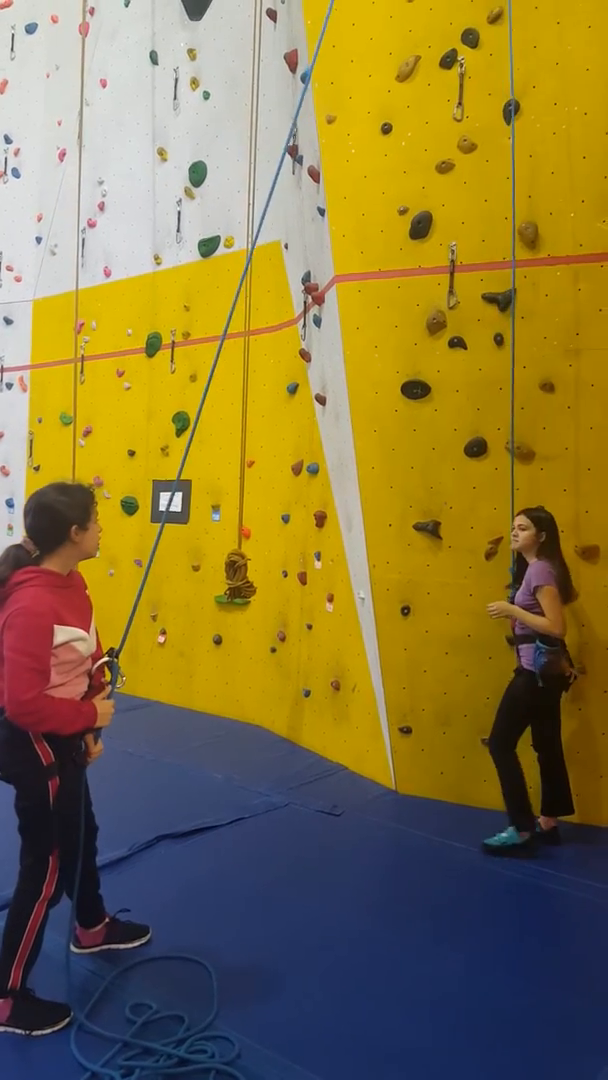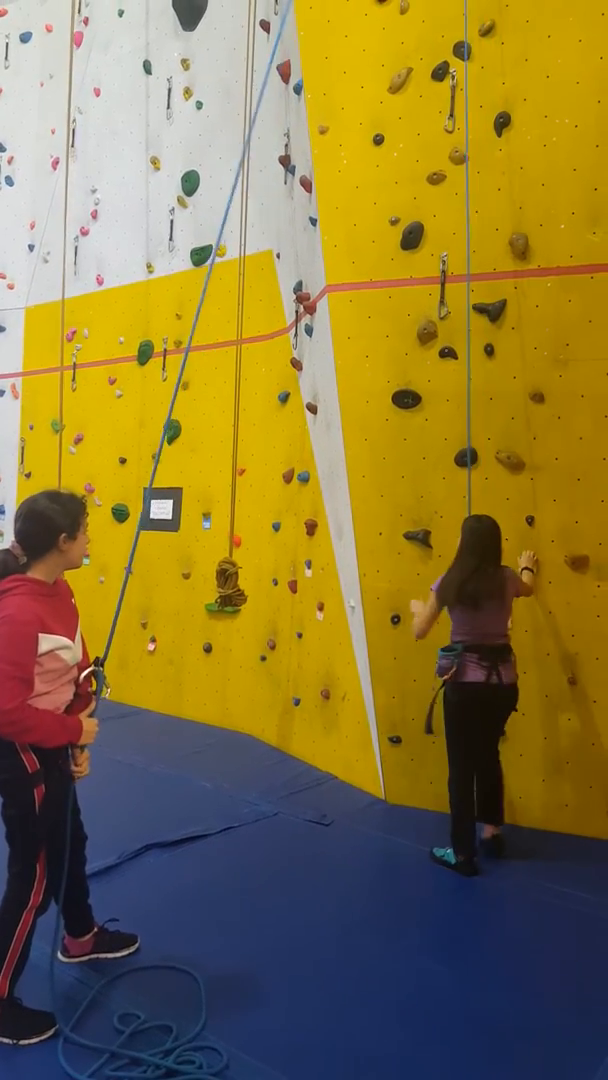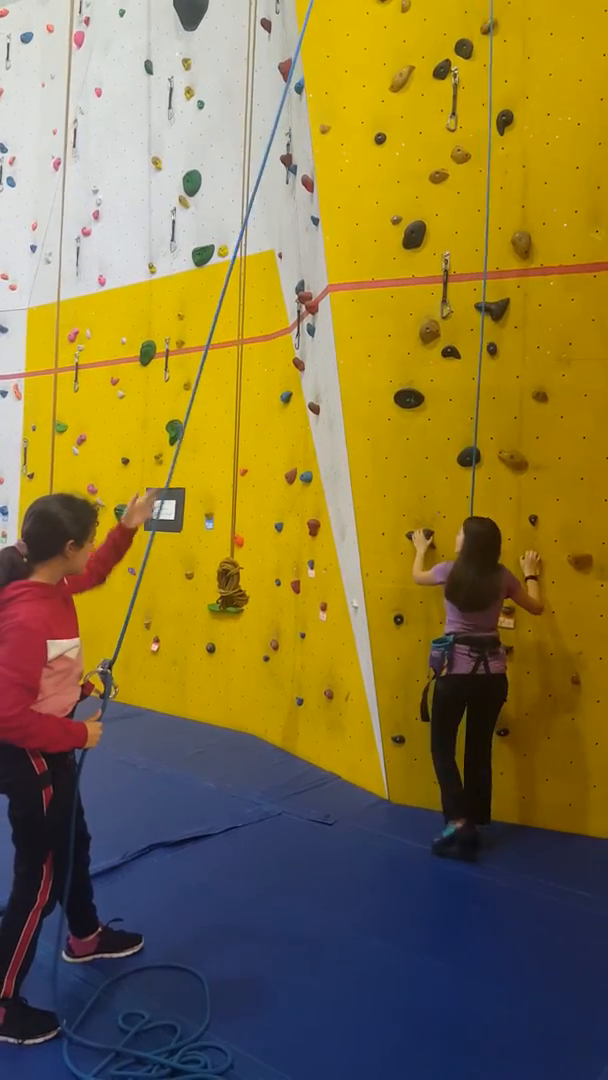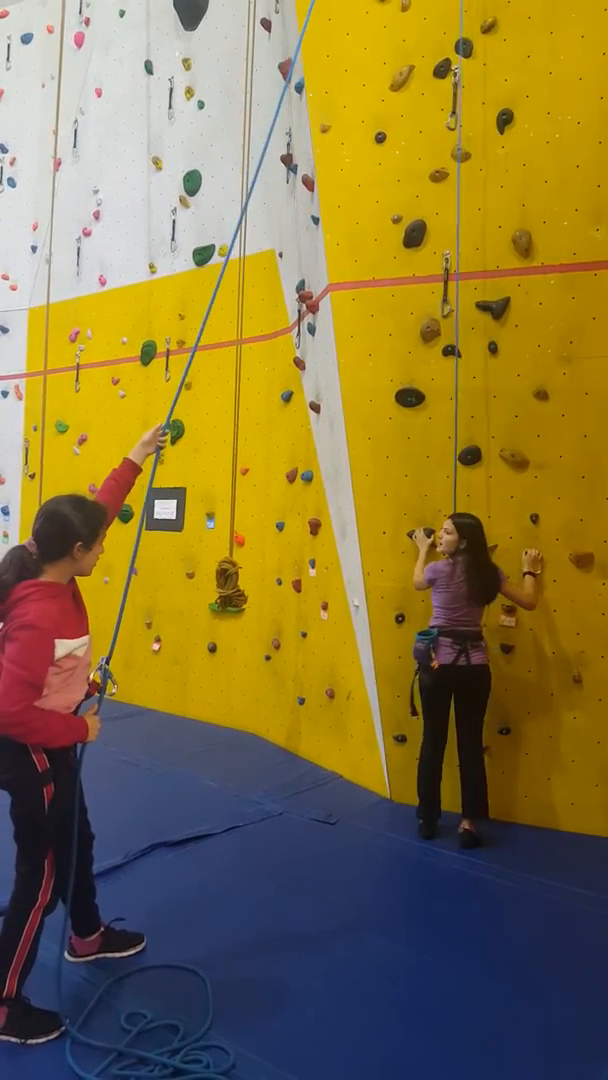
dt=0.7s
person 1, frame 1
left shoulder: (69, 583)
left wrist: (89, 727)
right wrist: (90, 715)
left hip: (62, 739)
left knee: (80, 836)
right knee: (45, 866)
left ankle: (93, 928)
person 1, frame 2
left shoulder: (57, 591)
left wrist: (79, 740)
right wrist: (73, 732)
left hip: (51, 746)
left knee: (70, 844)
left ankle: (81, 936)
person 1, frame 3
left shoulder: (48, 584)
left elbow: (91, 576)
left wrist: (126, 531)
right wrist: (79, 734)
left hip: (49, 745)
left knee: (72, 843)
left ankle: (85, 936)
person 1, frame 4
left shoulder: (54, 579)
left elbow: (98, 508)
left wrist: (136, 459)
right wrist: (80, 728)
left hip: (51, 746)
left knee: (76, 842)
left ankle: (88, 935)
person 2, frame 1
left shoulder: (540, 571)
right shoulder: (538, 569)
left elbow: (556, 627)
right elbow: (569, 596)
left wrist: (511, 610)
left hip: (537, 669)
right hip: (550, 668)
left knee: (500, 744)
right knee: (547, 745)
left ankle: (521, 829)
right ankle: (548, 821)
person 2, frame 2
left shoulder: (449, 581)
right shoulder: (507, 579)
left elbow: (419, 631)
right elbow: (528, 588)
left wrist: (418, 607)
right wrist: (527, 567)
left hip: (465, 681)
right hip: (503, 680)
left knee: (461, 766)
right knee: (487, 755)
left ankle: (462, 853)
right ankle: (492, 830)
person 2, frame 3
left shoulder: (450, 571)
right shoulder: (502, 577)
left elbow: (417, 576)
right elbow: (536, 606)
left wrist: (420, 548)
right wrist: (530, 573)
left hip: (455, 670)
right hip: (492, 672)
left knee: (442, 747)
right knee: (479, 750)
left ankle: (458, 822)
right ankle: (472, 827)
person 2, frame 4
left shoulder: (438, 569)
right shoulder: (488, 573)
left elbow: (417, 581)
right elbow: (529, 602)
left wrist: (422, 550)
right wrist: (530, 570)
left hip: (438, 663)
right hip: (474, 665)
left knee: (433, 740)
right knee: (471, 744)
left ankle: (427, 819)
right ankle: (469, 823)
